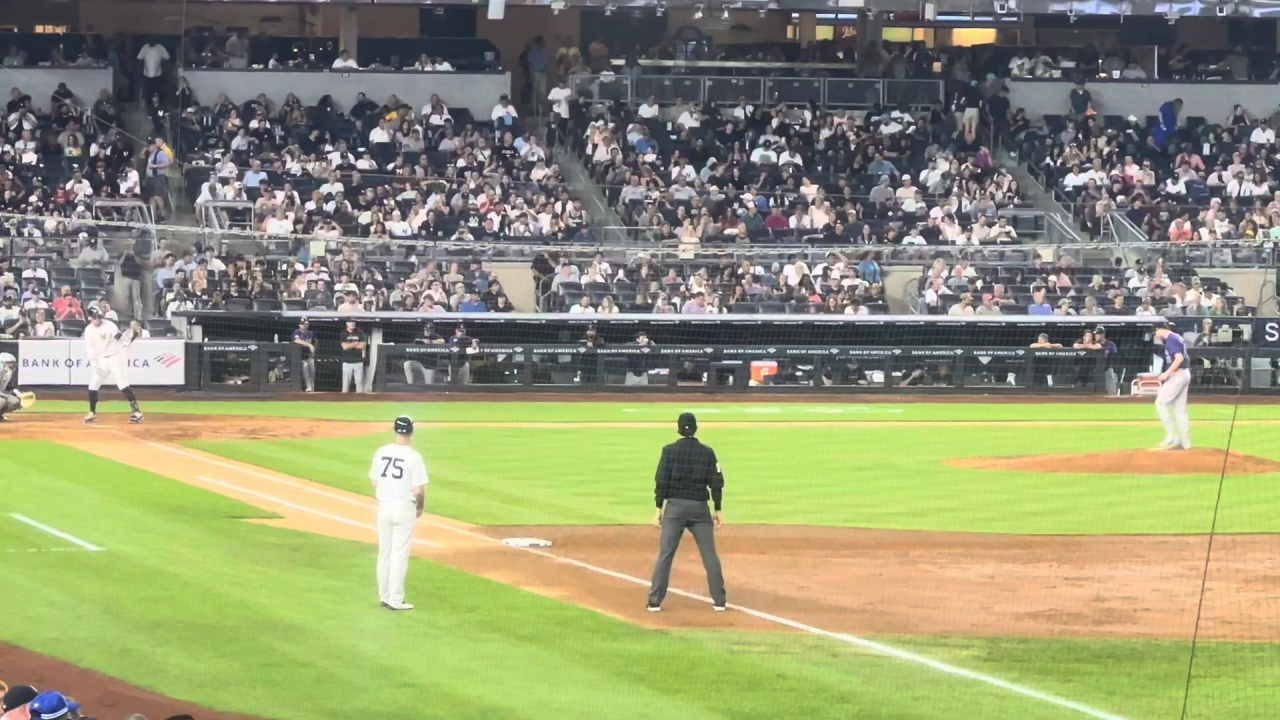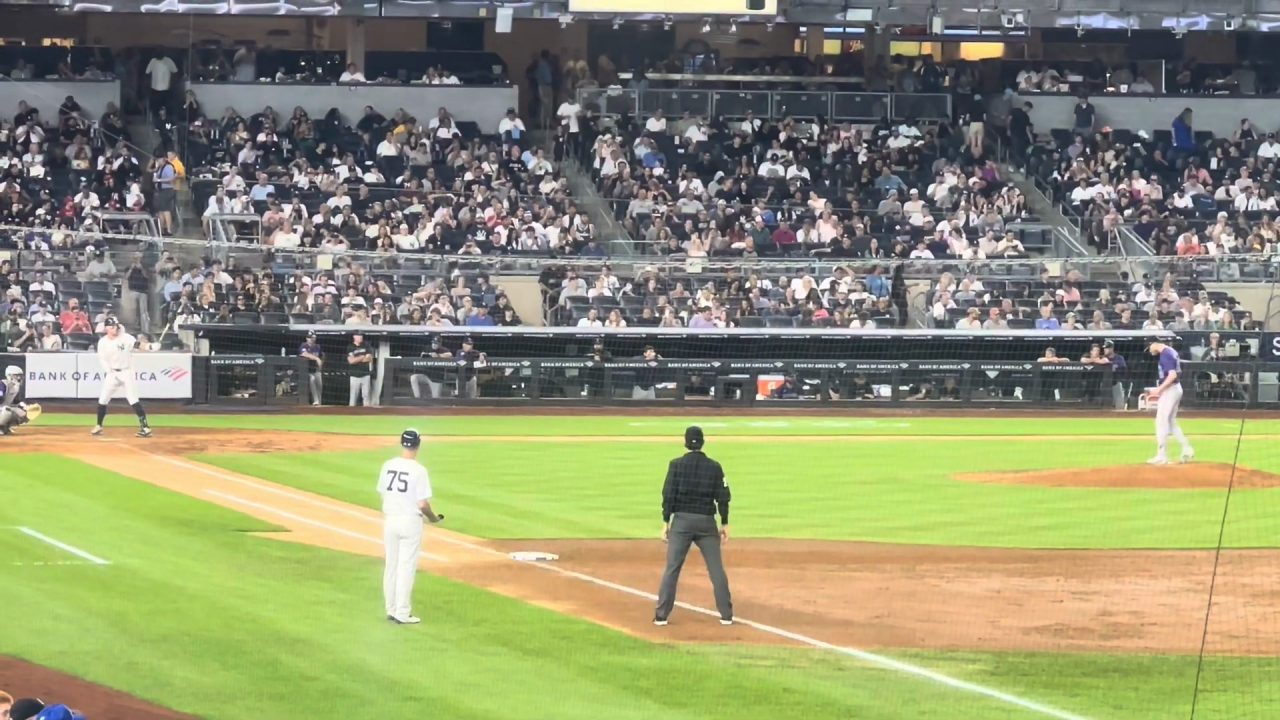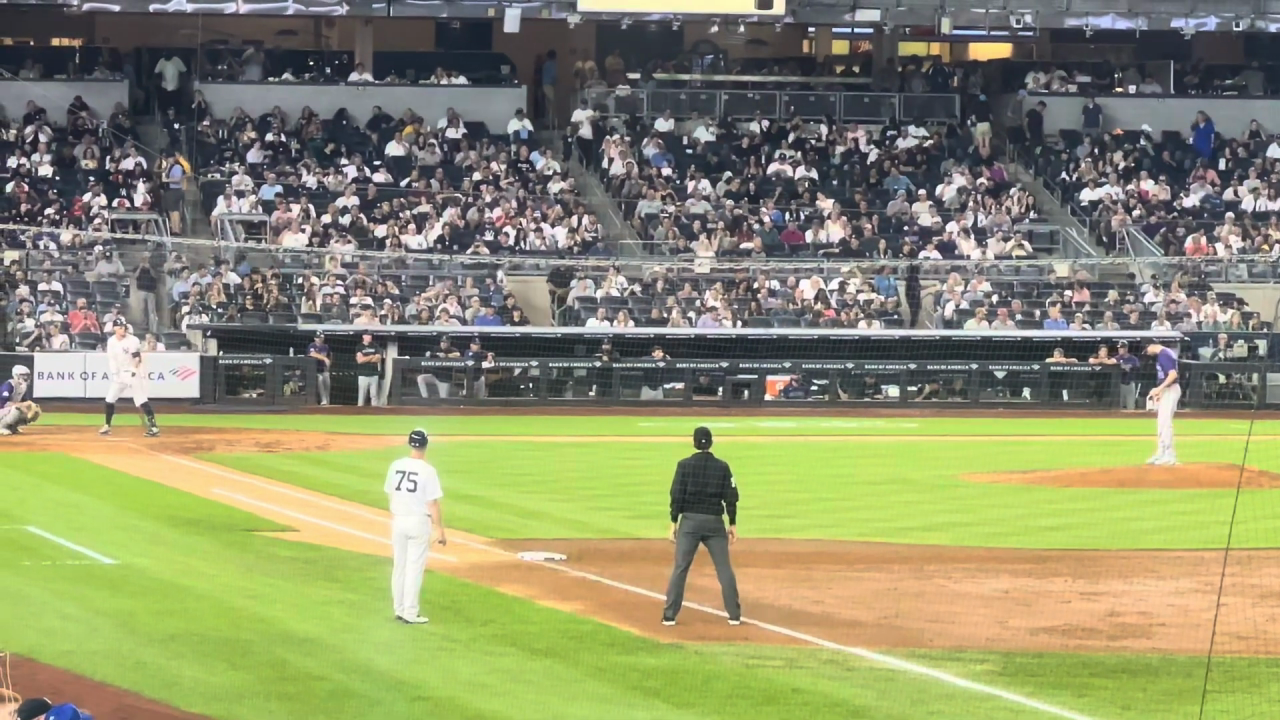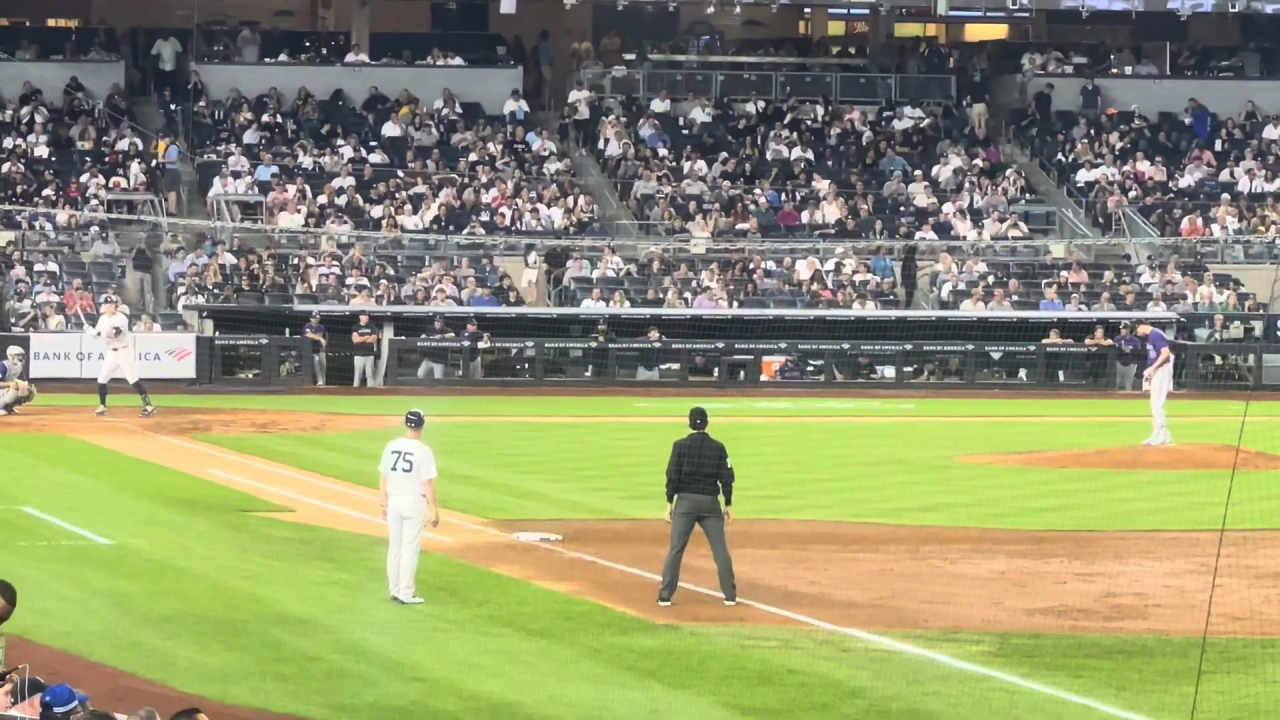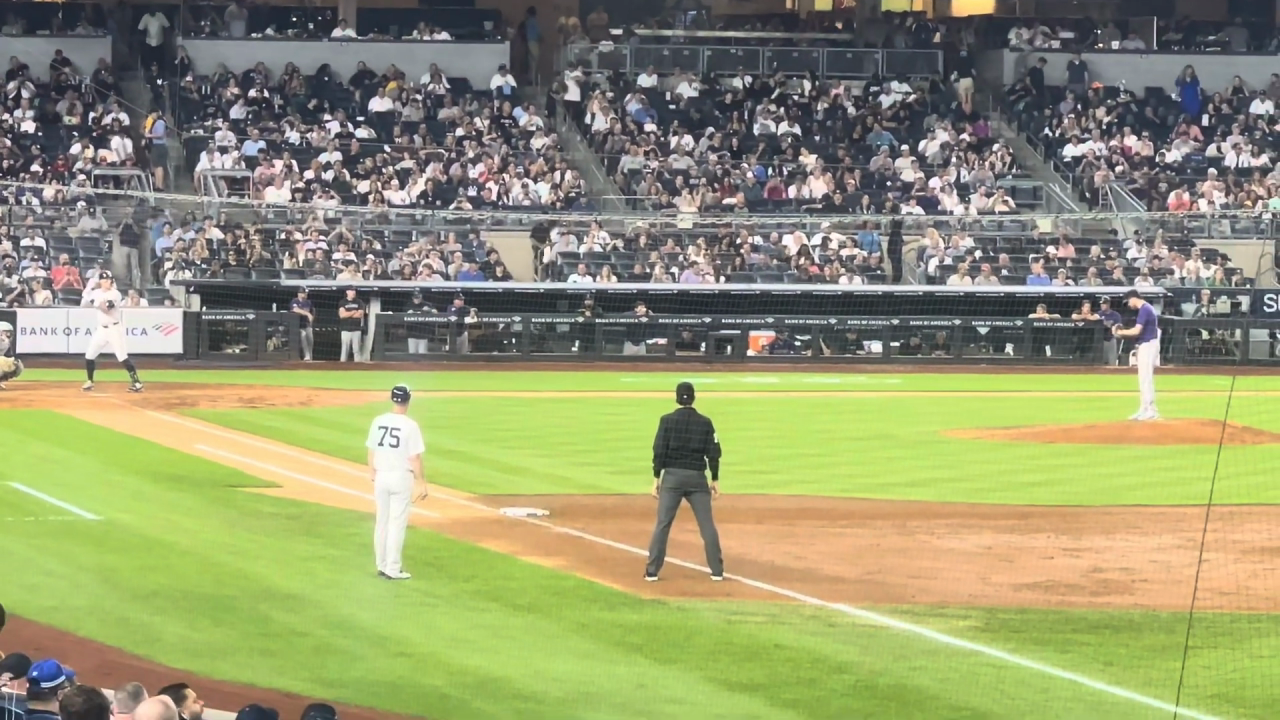
dt=0.5s
person 1, frame 1
left shoulder: (669, 450)
right shoulder: (707, 452)
left elbow: (661, 482)
right elbow: (716, 483)
left wrist: (659, 508)
right wrist: (717, 510)
left hip: (675, 506)
right hip: (699, 507)
left knee: (665, 554)
right knee: (710, 555)
left ankle: (655, 602)
right ankle: (719, 601)
person 1, frame 2
left shoulder: (676, 464)
right shoulder: (714, 466)
left elbow: (669, 496)
right elbow: (723, 497)
left wrist: (666, 522)
right wrist: (724, 523)
left hip: (681, 520)
right hip: (707, 521)
left knee: (672, 568)
right knee: (717, 569)
left ankle: (661, 615)
right ankle: (726, 615)
person 1, frame 3
left shoulder: (685, 465)
right shoulder: (722, 466)
left elbow: (676, 496)
right elbow: (731, 498)
left wrist: (673, 523)
right wrist: (732, 524)
left hip: (690, 520)
right hip: (714, 522)
left knee: (680, 568)
right knee: (725, 569)
left ankle: (669, 616)
right ankle: (734, 615)
person 1, frame 4
left shoulder: (680, 445)
right shoulder: (718, 447)
left elbow: (672, 476)
right elbow: (727, 478)
left wrist: (670, 503)
right wrist: (728, 505)
left hip: (685, 501)
right hip: (710, 502)
left knee: (675, 549)
right knee: (720, 550)
left ankle: (665, 596)
right ankle: (730, 596)
person 1, frame 5
left shoulder: (667, 420)
right shoulder: (705, 422)
left elbow: (659, 451)
right elbow: (714, 453)
left wrist: (656, 478)
right wrist: (714, 480)
left hip: (672, 476)
right hip: (697, 477)
left knee: (662, 524)
right knee: (707, 525)
left ankle: (652, 571)
right ankle: (717, 571)
person 2, frame 1
left shoulder: (381, 452)
right shoulder: (414, 456)
left elbow: (374, 484)
right elbow: (418, 490)
right wrist: (420, 507)
left hip: (384, 507)
right hip: (404, 508)
left knee: (384, 553)
right knee: (400, 554)
left ankle: (384, 596)
right ankle: (395, 600)
person 2, frame 2
left shoulder: (388, 466)
right shoulder: (419, 470)
left elbow: (383, 496)
right elbow: (423, 503)
right wrist: (433, 517)
left hip: (391, 520)
right hip: (410, 522)
left knee: (391, 567)
right knee: (406, 568)
left ankle: (391, 610)
right ankle: (402, 614)
person 2, frame 3
left shoulder: (395, 466)
right shoulder: (428, 470)
left elbow: (390, 497)
right elbow: (433, 504)
right wrist: (441, 530)
left hip: (398, 521)
right hip: (419, 522)
left knee: (399, 567)
right knee: (415, 568)
left ankle: (399, 610)
right ankle: (410, 614)
person 2, frame 4
left shoulder: (391, 446)
right shoulder: (423, 450)
left elbow: (383, 477)
right elbow: (427, 483)
left wrist: (384, 502)
right wrist: (434, 509)
left hip: (394, 501)
right hip: (414, 502)
left knee: (395, 547)
right knee: (410, 549)
left ankle: (395, 591)
right ankle: (406, 594)
person 2, frame 5
left shoulder: (378, 421)
right shoulder: (410, 425)
left elbow: (370, 453)
right elbow: (415, 458)
left wrist: (373, 476)
right wrist: (422, 483)
left hip: (381, 476)
right hip: (401, 478)
left knee: (381, 522)
right knee: (397, 524)
left ankle: (381, 566)
right ankle: (393, 569)
